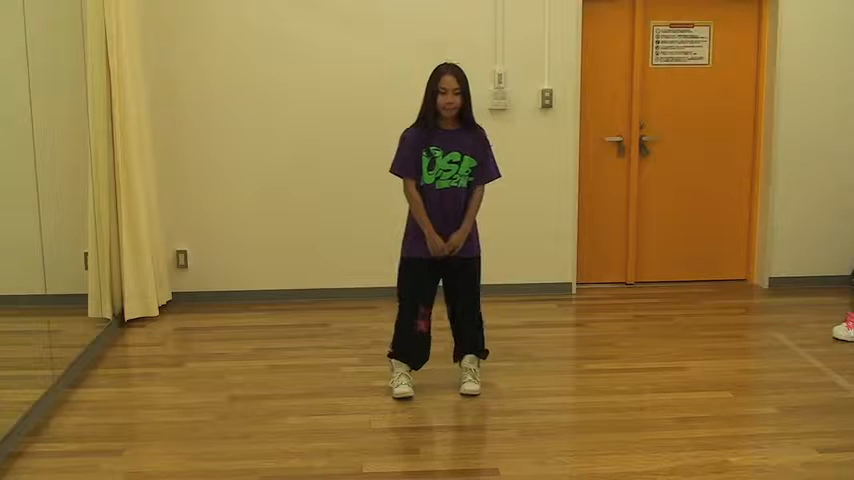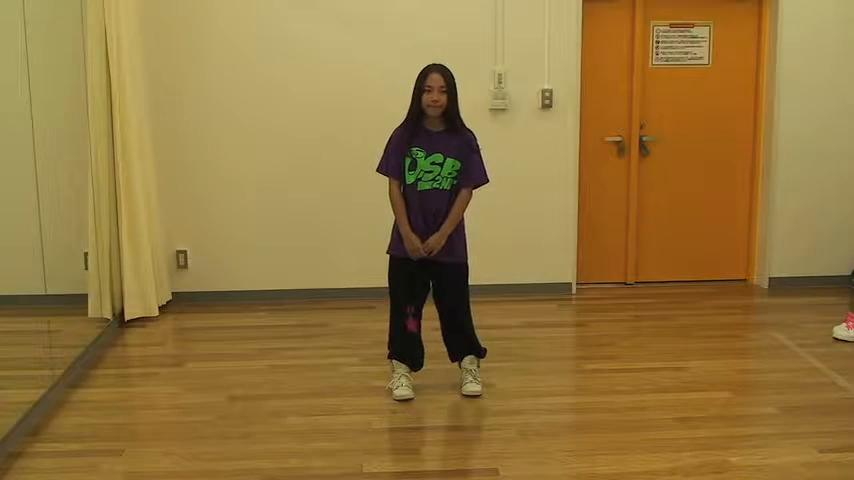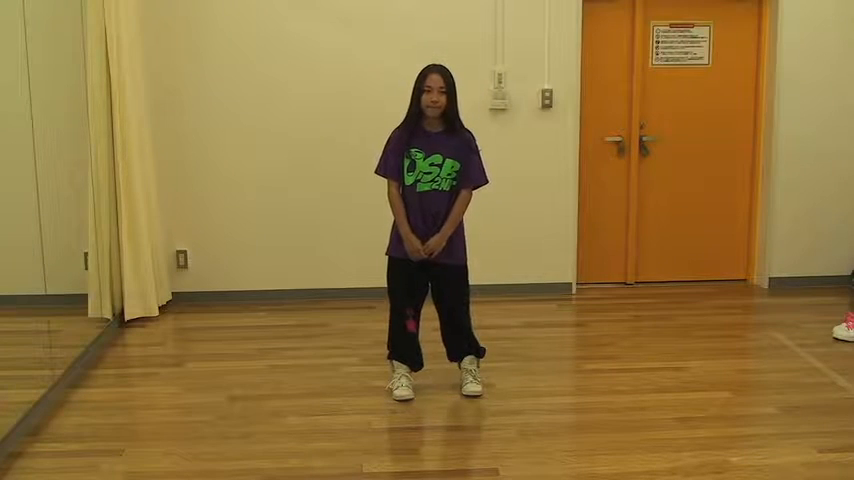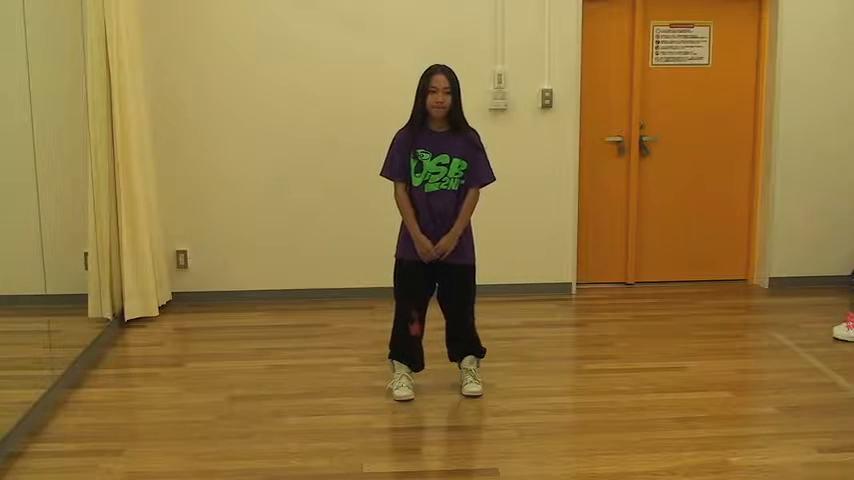
dt=0.4s
person 1, frame 1
left shoulder: (476, 138)
right shoulder: (416, 136)
left elbow: (479, 188)
right elbow: (410, 187)
left wrist: (462, 232)
right wrist: (430, 234)
left hip: (463, 240)
right hip: (422, 239)
left knee: (466, 303)
right knee: (414, 304)
left ankle: (469, 364)
right ankle: (402, 366)
person 1, frame 2
left shoulder: (464, 140)
right shoulder: (404, 137)
left elbow: (466, 191)
right elbow: (394, 187)
left wrist: (442, 235)
right wrist: (407, 234)
left hip: (448, 241)
right hip: (408, 240)
left knee: (455, 305)
right knee: (405, 306)
left ankle: (469, 364)
right ankle: (402, 368)
person 1, frame 3
left shoulder: (463, 141)
right shoulder: (402, 138)
left elbow: (466, 192)
right elbow: (393, 188)
left wrist: (442, 236)
right wrist: (407, 236)
left hip: (448, 242)
right hip: (407, 242)
left knee: (455, 307)
right knee: (404, 307)
left ankle: (469, 365)
right ankle: (402, 369)
person 1, frame 4
left shoulder: (468, 140)
right shoulder: (407, 138)
left elbow: (473, 191)
right elbow: (400, 190)
left wrist: (453, 236)
right wrist: (418, 237)
left hip: (457, 243)
right hip: (415, 243)
left knee: (460, 307)
right knee: (410, 308)
left ankle: (469, 365)
right ankle: (402, 369)
